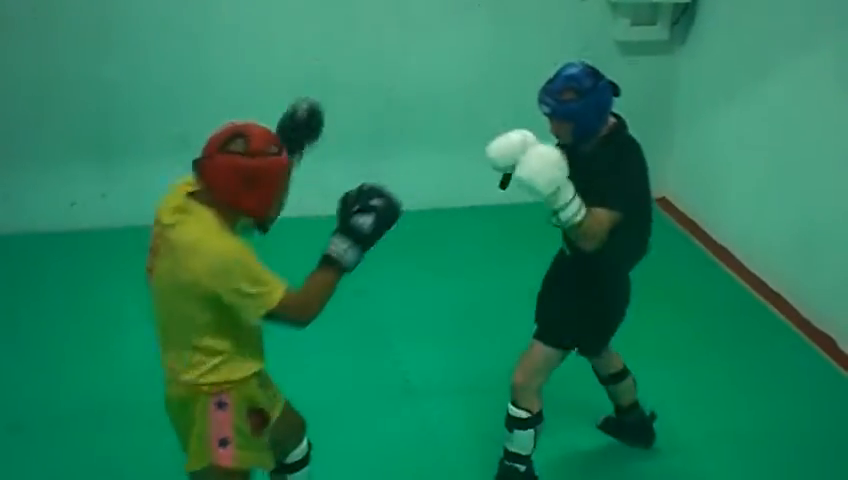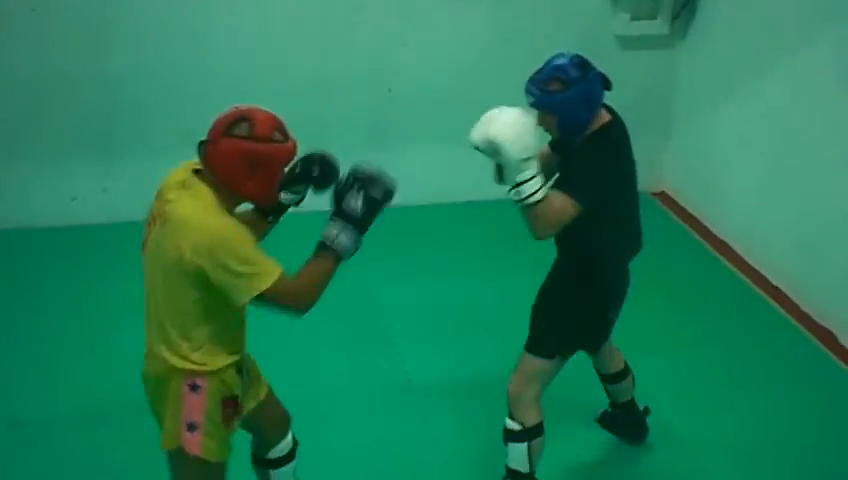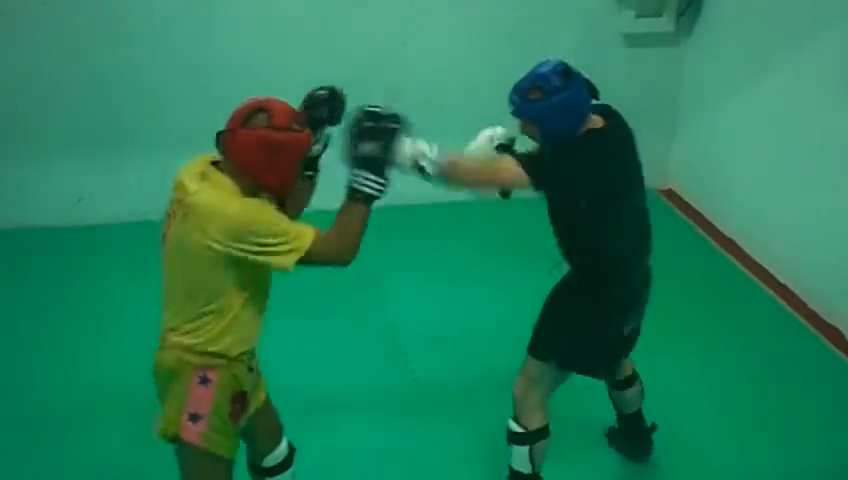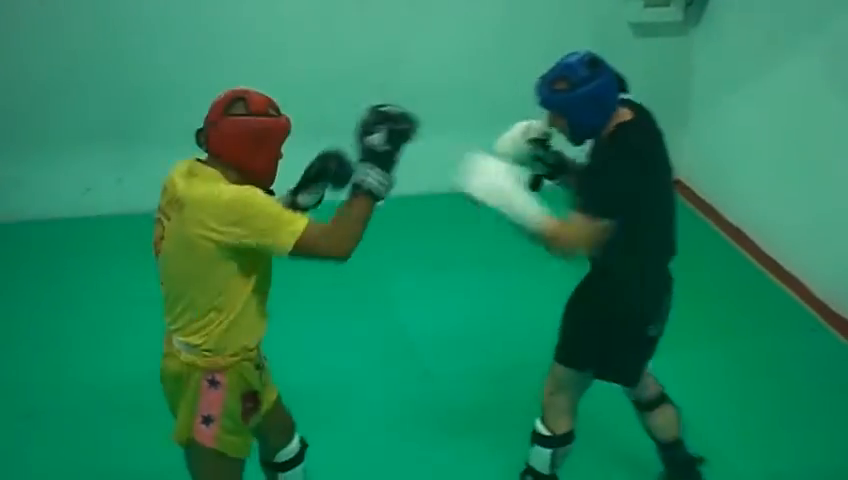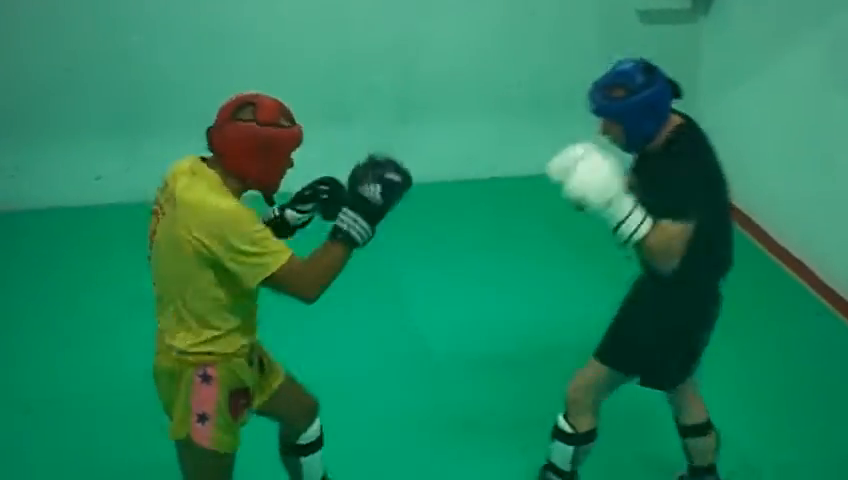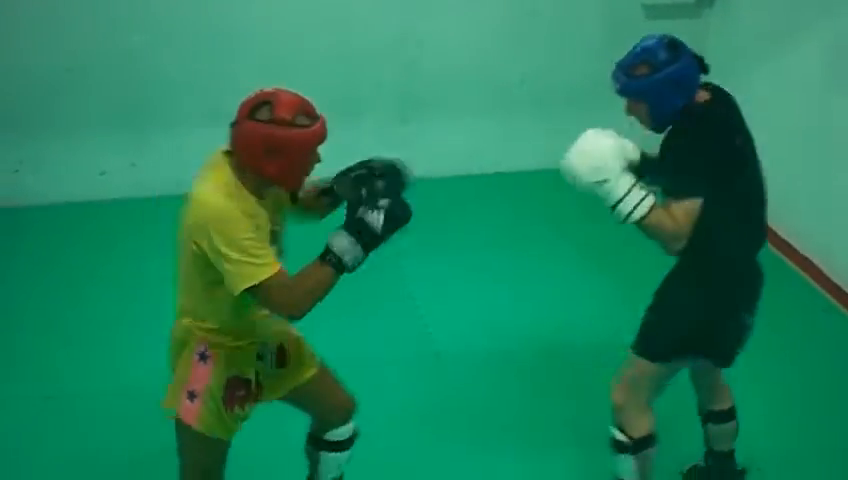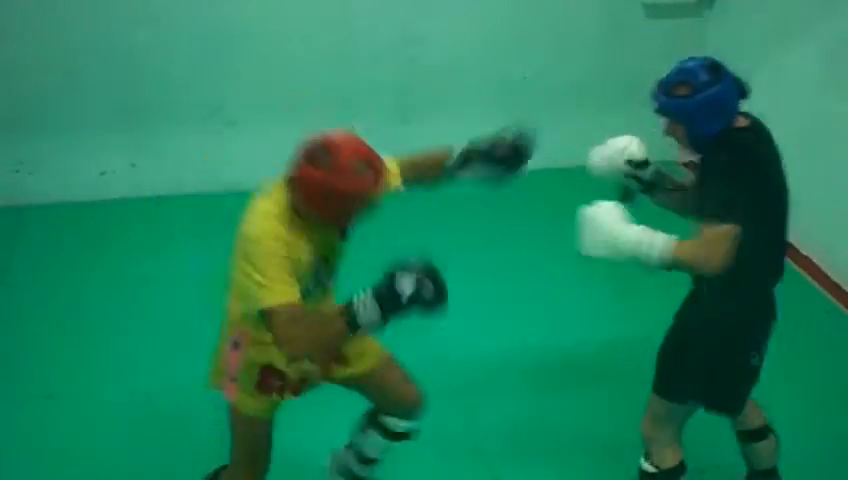
dt=0.2s
person 1, frame 1
left shoulder: (619, 159)
right shoulder: (585, 136)
left elbow: (590, 238)
right elbow: (561, 176)
left wrist: (557, 191)
right wrist: (525, 161)
left hip: (596, 279)
right hip: (577, 266)
left knee: (525, 380)
right knee: (593, 349)
right ankle: (634, 420)
person 1, frame 2
left shoulder: (602, 154)
right shoulder: (585, 125)
left elbow: (543, 225)
right elbow: (551, 161)
left wrist: (520, 163)
right wrist: (512, 151)
left hip: (590, 279)
right hip: (590, 269)
left knee: (522, 388)
right knee: (597, 343)
right ankle: (628, 416)
person 1, frame 3
left shoulder: (582, 157)
right shoulder: (603, 121)
left elbow: (490, 176)
right elbow: (539, 168)
left wrist: (407, 152)
right wrist: (508, 153)
left hip: (599, 287)
right hip: (626, 276)
left knee: (529, 391)
right knee: (612, 356)
right ankle: (635, 433)
person 1, frame 4
left shoulder: (618, 158)
right shoulder: (630, 120)
left elbow: (574, 242)
right elbow: (592, 183)
left wrist: (512, 200)
right wrist: (544, 157)
left hip: (620, 290)
right hip: (645, 280)
left knee: (559, 393)
right knee: (635, 375)
person 1, frame 5
left shoulder: (681, 163)
right shoulder: (666, 133)
left elbow: (665, 255)
right elbow: (647, 199)
left wrist: (612, 201)
right wrist: (603, 179)
left hip: (675, 296)
right hip: (695, 292)
left knee: (583, 392)
right knee: (679, 384)
person 1, frame 6
left shoulder: (693, 138)
right shoulder: (708, 102)
left elbow: (675, 235)
left wrist: (615, 183)
right wrist: (638, 164)
left hip: (708, 280)
right hip: (730, 273)
left knee: (629, 395)
right knee: (707, 373)
person 1, frame 7
left shoulder: (729, 159)
right shoulder: (742, 134)
left elbow: (711, 257)
right elbow: (694, 202)
left wrist: (630, 239)
right wrist: (645, 176)
left hip: (723, 311)
right hip: (745, 304)
left knee: (658, 428)
right knee: (735, 400)
person 2, frame 1
left shoulder: (186, 195)
right shoulder: (218, 252)
left elbow: (262, 212)
right elbow: (299, 310)
left wrist: (290, 149)
right wrist: (350, 241)
left hip: (231, 374)
right hip: (211, 392)
left knee: (290, 433)
person 2, frame 2
left shoulder: (187, 177)
right shoulder: (211, 231)
left elbow: (238, 240)
right elbow: (296, 297)
left wrist: (287, 195)
right wrist: (345, 226)
left hip: (220, 360)
right hip: (192, 377)
left knee: (276, 426)
person 2, frame 3
left shoulder: (204, 172)
right shoulder: (236, 215)
left elbow: (282, 212)
right elbow: (339, 251)
left wrist: (313, 141)
right wrist: (367, 172)
left hip: (228, 354)
right hip: (202, 369)
left knee: (268, 438)
person 2, frame 4
left shoulder: (188, 175)
right shoulder: (231, 203)
right elbow: (337, 244)
left wrist: (306, 194)
right wrist: (374, 168)
left hip: (232, 357)
right hip: (210, 371)
left knee: (280, 434)
person 2, frame 5
left shoulder: (189, 171)
right shoulder: (218, 213)
right elbow: (306, 285)
left wrist: (293, 213)
right wrist: (358, 216)
left hip: (232, 351)
right hip: (202, 369)
left knee: (302, 412)
person 2, frame 6
left shoulder: (243, 166)
right shoulder: (219, 209)
left elbow: (301, 199)
right elbow: (291, 302)
left wrist: (340, 187)
right wrist: (354, 241)
left hip: (263, 333)
right hip: (213, 352)
left knee: (338, 409)
person 2, frame 7
left shoulder: (330, 183)
right shoulder: (265, 233)
left elbow: (411, 169)
right elbow: (294, 338)
left wrist: (471, 158)
right wrist: (378, 306)
left hip: (324, 325)
right hip: (263, 341)
left knee: (406, 401)
